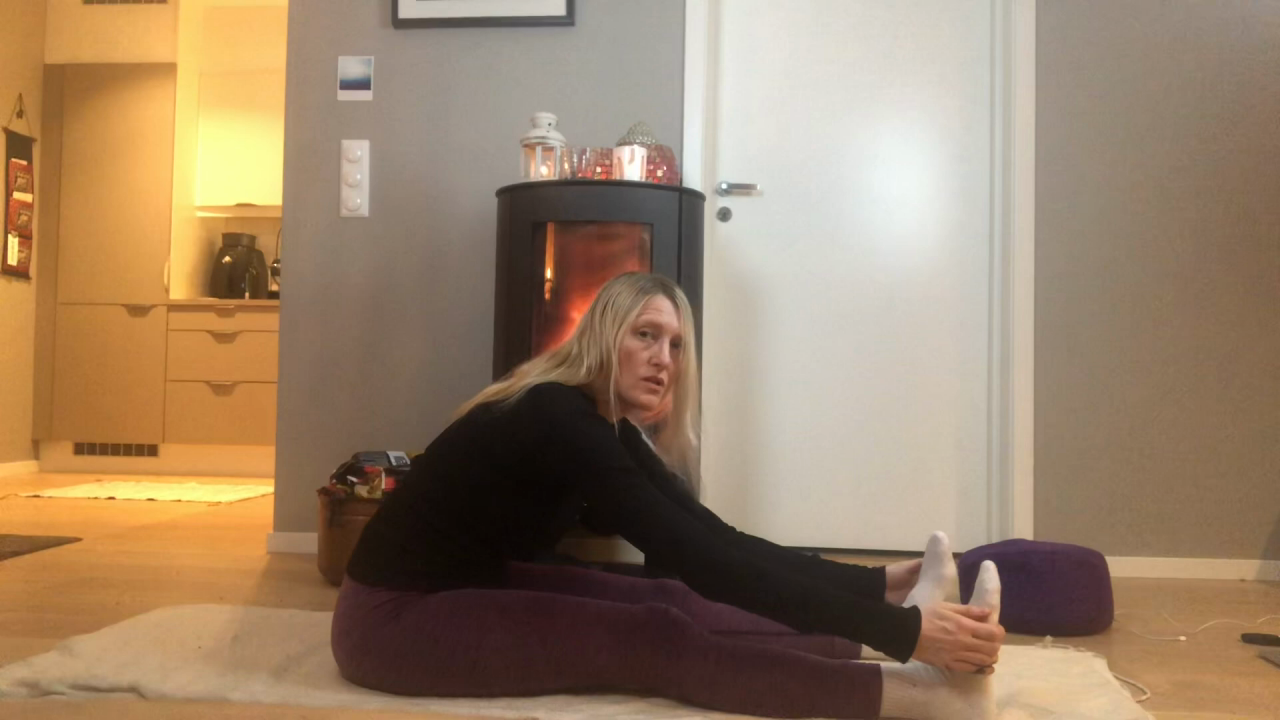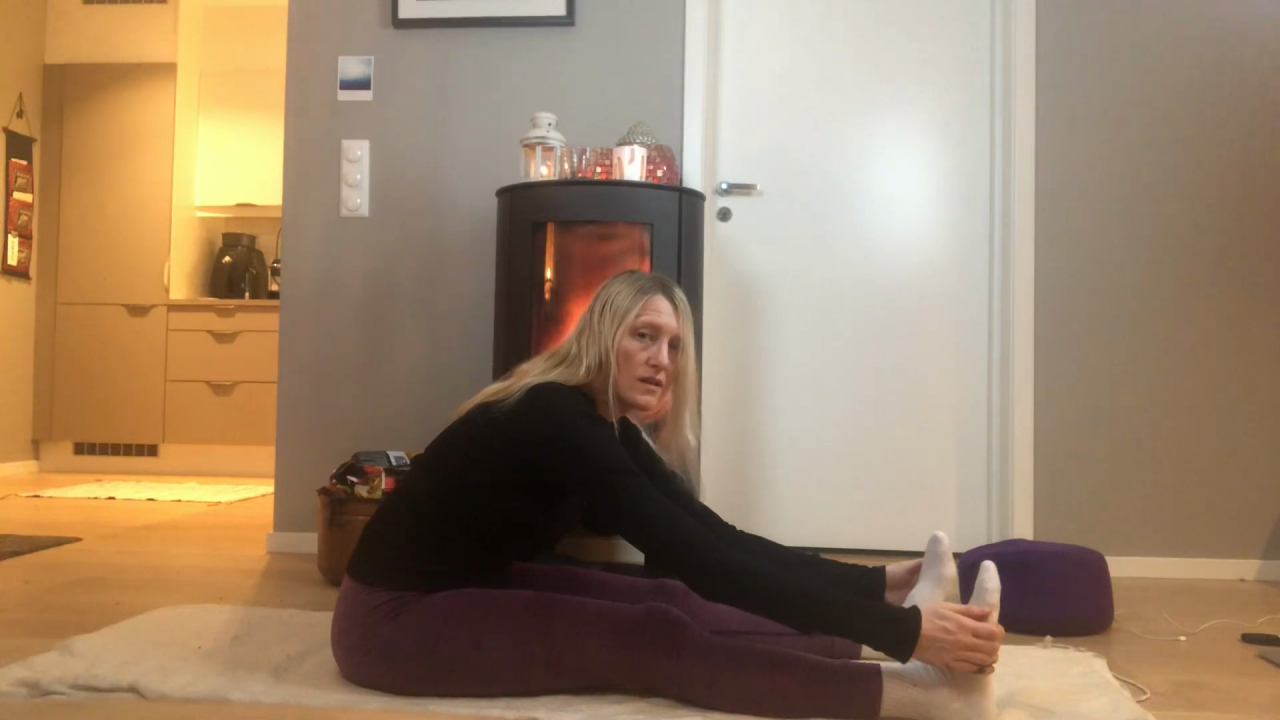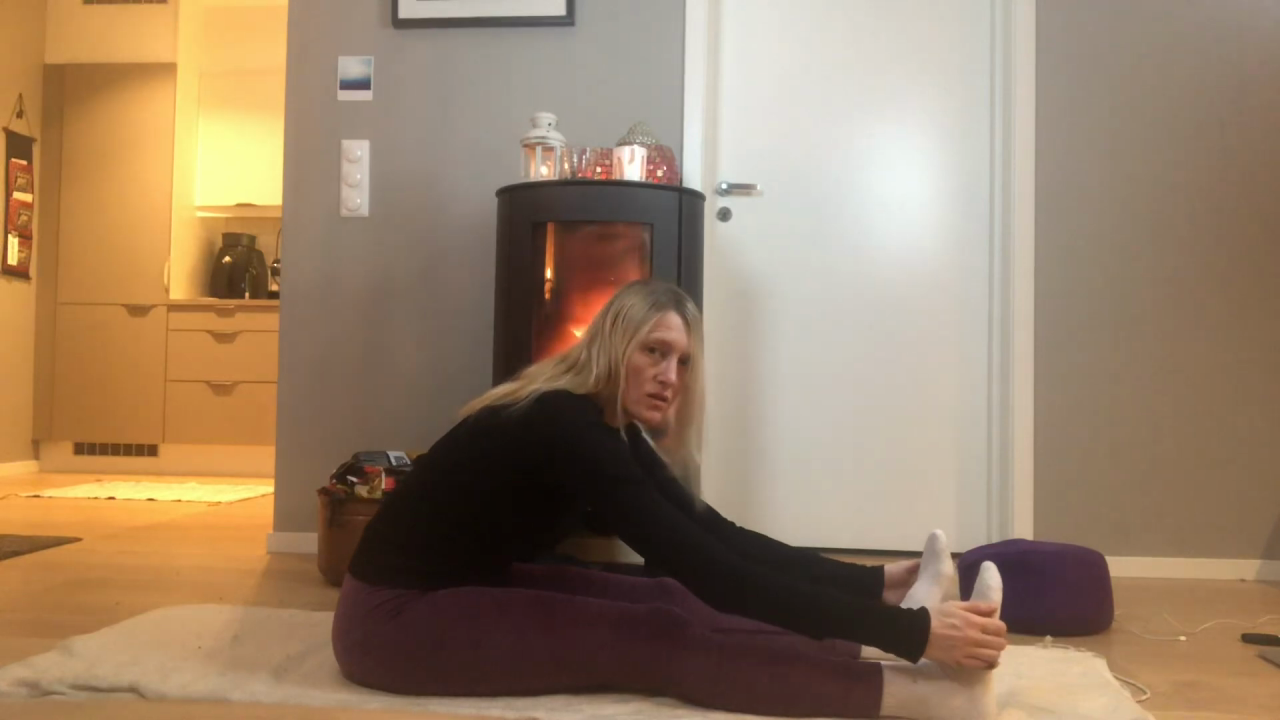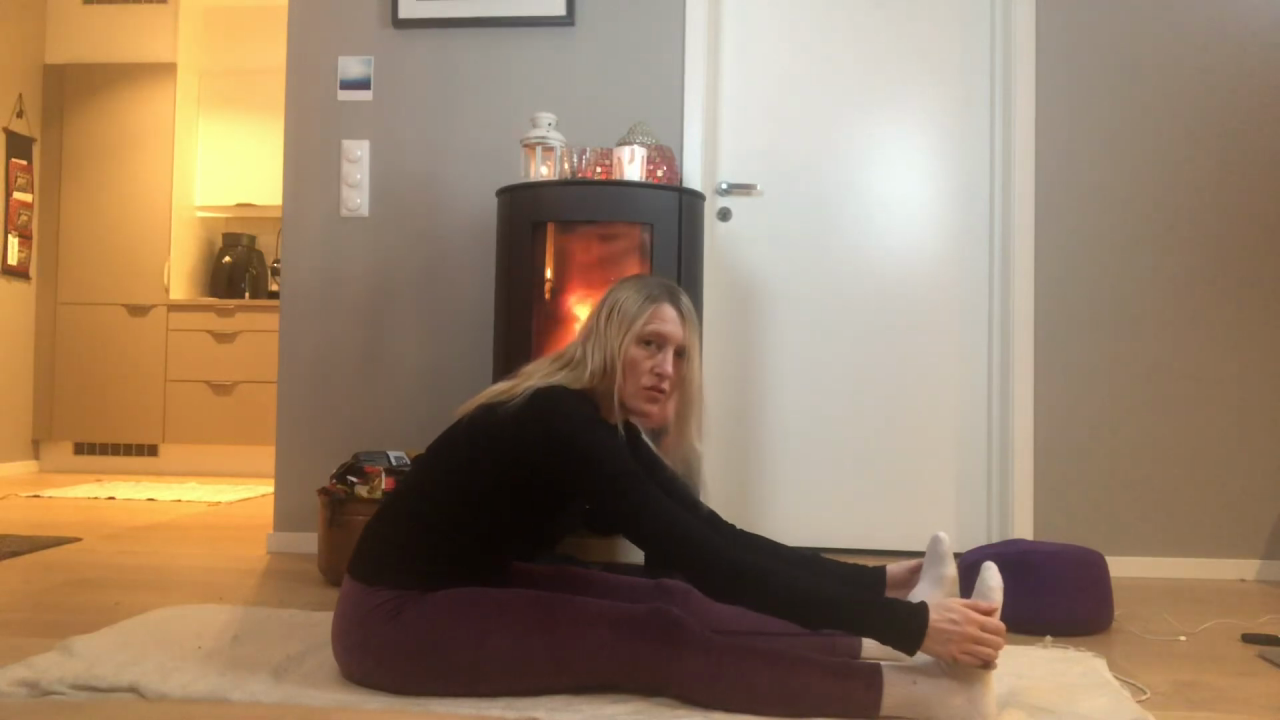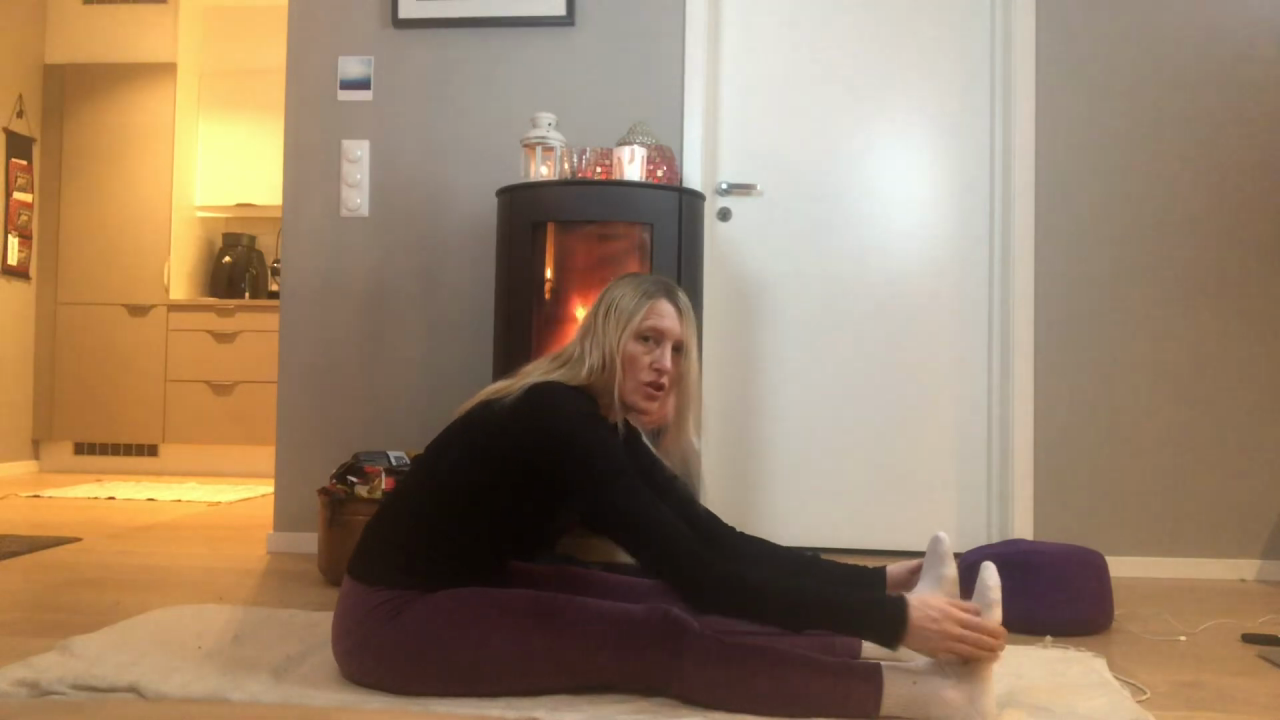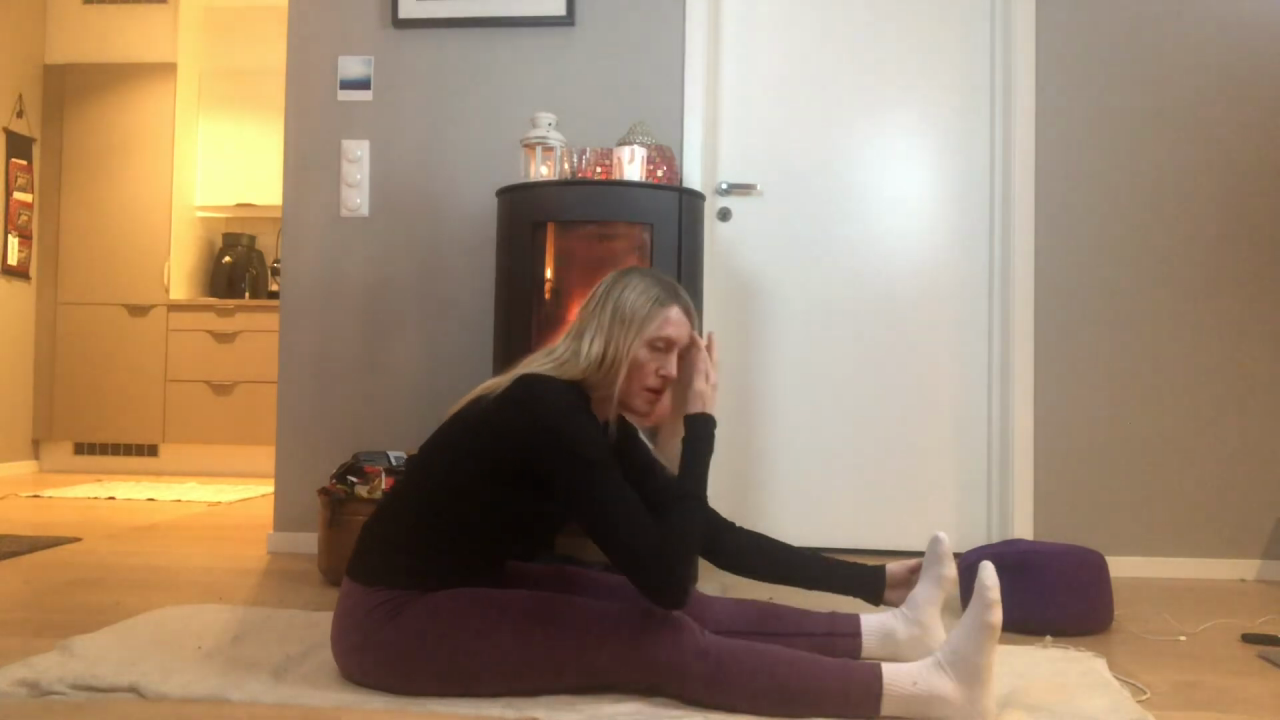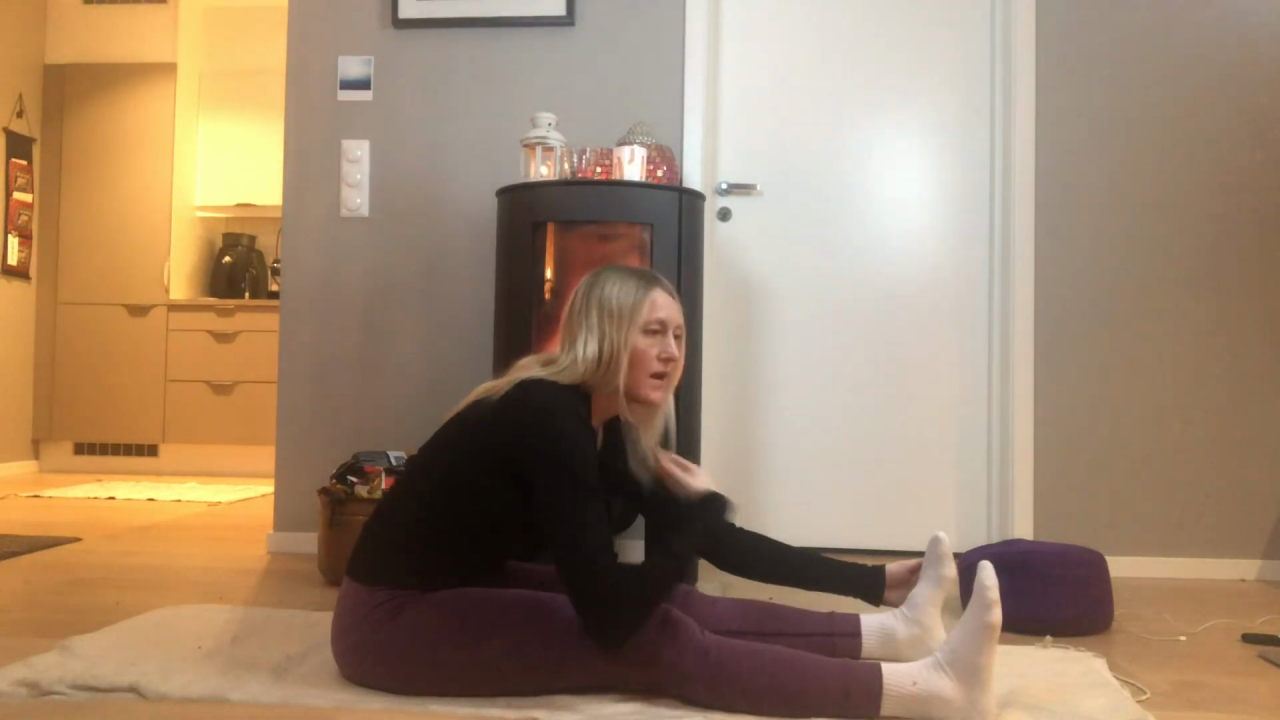
dt=0.5s
person 1, frame 1
left shoulder: (607, 426)
right shoulder: (559, 419)
left elbow: (719, 541)
right elbow: (706, 567)
left wrist: (876, 585)
right wrist: (900, 631)
left hip: (473, 588)
right hip: (396, 617)
left knee: (666, 603)
right knee: (656, 638)
person 1, frame 2
left shoulder: (610, 426)
right shoulder: (558, 420)
left elbow: (719, 540)
right elbow: (703, 567)
left wrist: (879, 587)
right wrist: (900, 634)
left hip: (476, 590)
right hip: (396, 620)
left knee: (667, 603)
right knee: (653, 637)
person 1, frame 3
left shoulder: (611, 427)
right shoulder: (566, 427)
left elbow: (722, 539)
right elbow: (717, 578)
left wrist: (876, 584)
right wrist: (912, 636)
left hip: (472, 588)
right hip: (396, 617)
left knee: (668, 605)
right knee: (657, 640)
left ankle: (891, 610)
person 1, frame 4
left shoulder: (609, 426)
right shoulder: (563, 423)
left elbow: (721, 539)
right elbow: (714, 569)
left wrist: (877, 584)
right wrist: (908, 624)
left hip: (473, 587)
right hip: (398, 618)
left knee: (671, 605)
right knee: (660, 637)
left ankle: (897, 656)
person 1, frame 5
left shoulder: (610, 429)
right shoulder: (560, 420)
left elbow: (718, 547)
right elbow: (699, 584)
left wrist: (875, 590)
right wrist: (895, 614)
left hip: (474, 589)
right hip: (395, 619)
left knee: (664, 611)
right knee: (653, 641)
left ankle: (890, 637)
person 1, frame 6
left shoulder: (605, 426)
right shoulder: (548, 411)
left elbow: (717, 541)
right elbow: (666, 576)
left wrist: (873, 580)
right wrist: (700, 424)
left hip: (474, 590)
right hip: (396, 620)
left knee: (676, 612)
right knee: (661, 640)
left ankle: (890, 630)
person 1, frame 7
left shoulder: (608, 430)
right shoulder: (547, 417)
left elbow: (713, 546)
right elbow: (608, 615)
left wrist: (872, 582)
right wrist: (706, 503)
left hip: (472, 592)
right hip: (397, 619)
left knee: (666, 610)
right knee: (661, 645)
left ankle: (893, 631)
